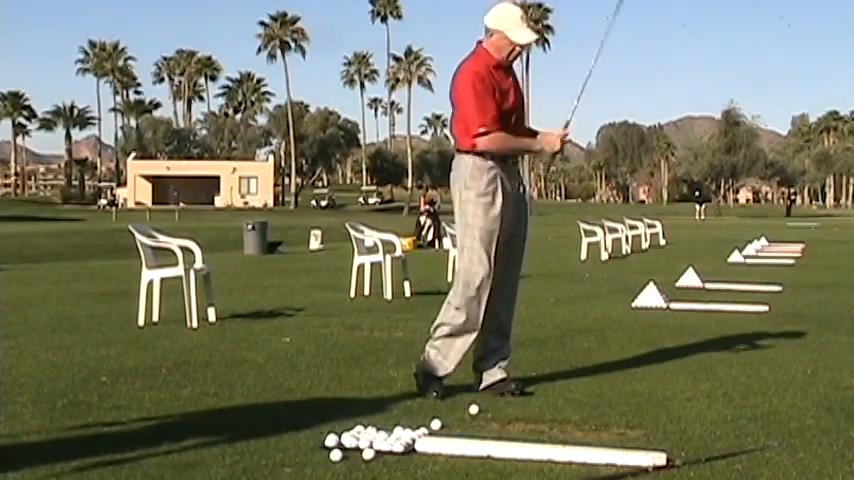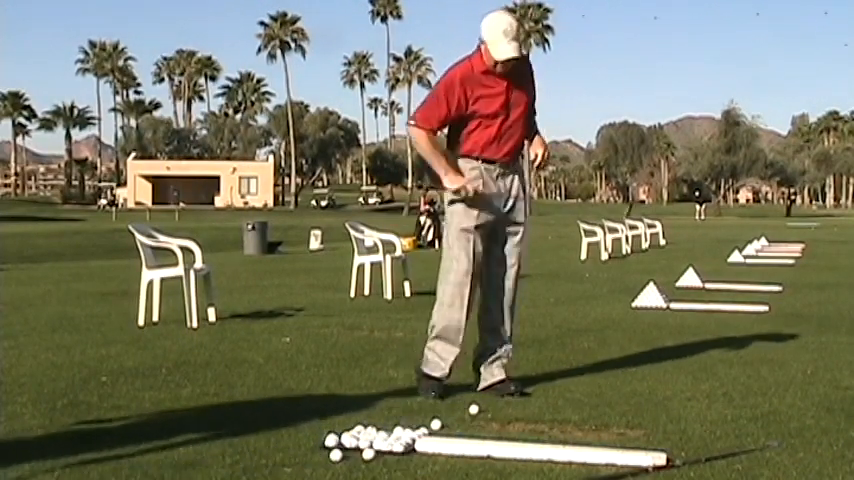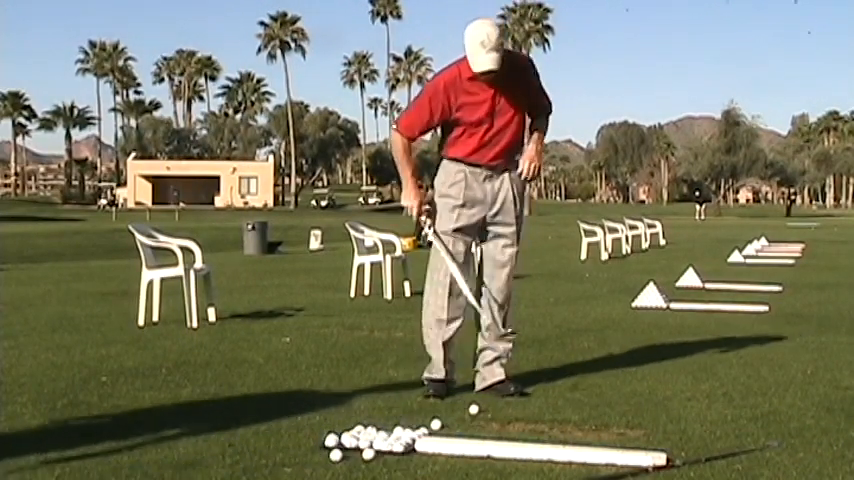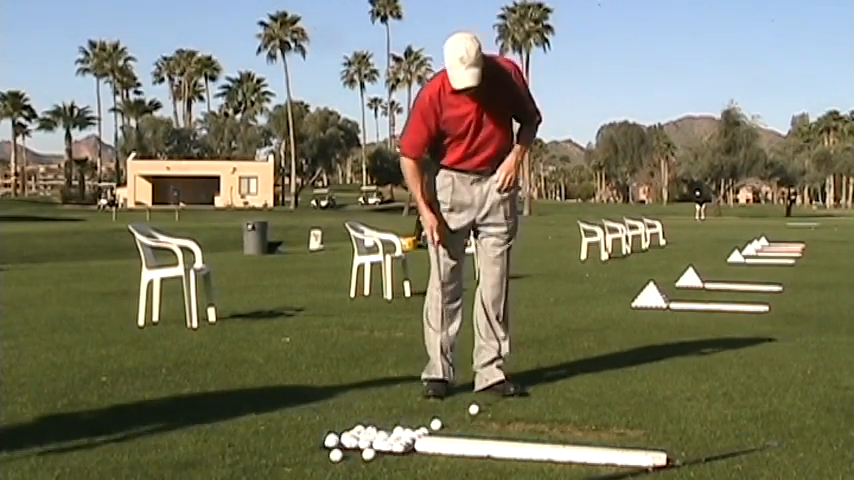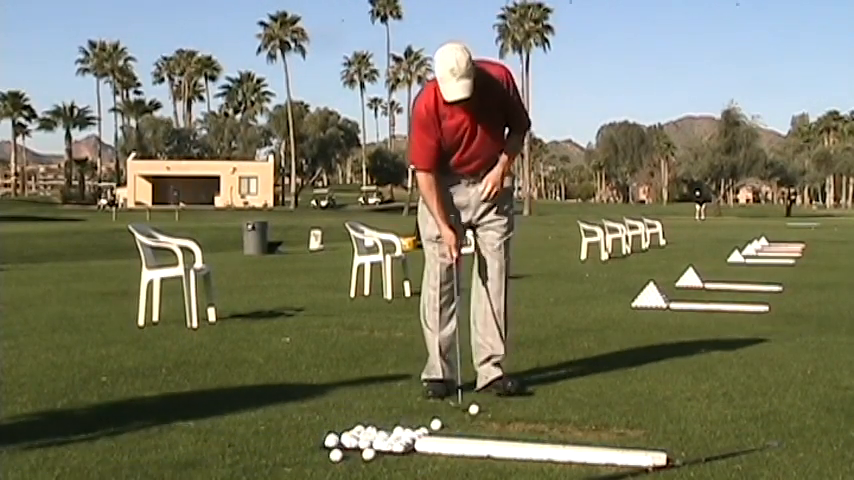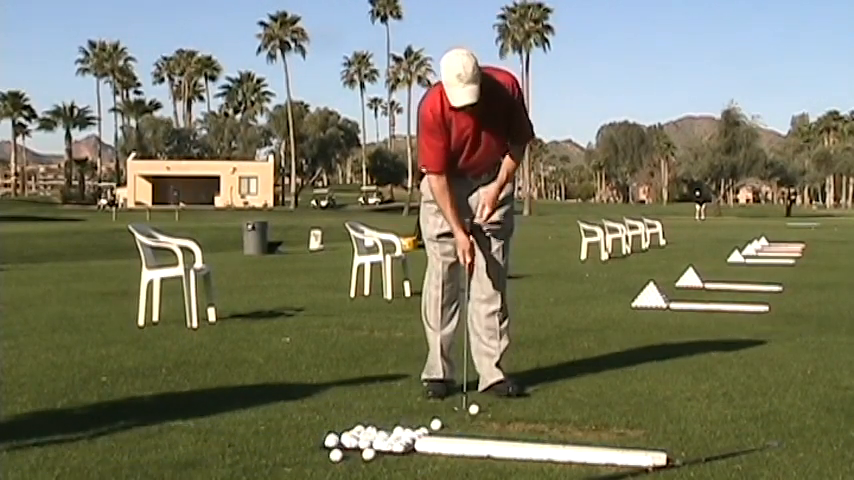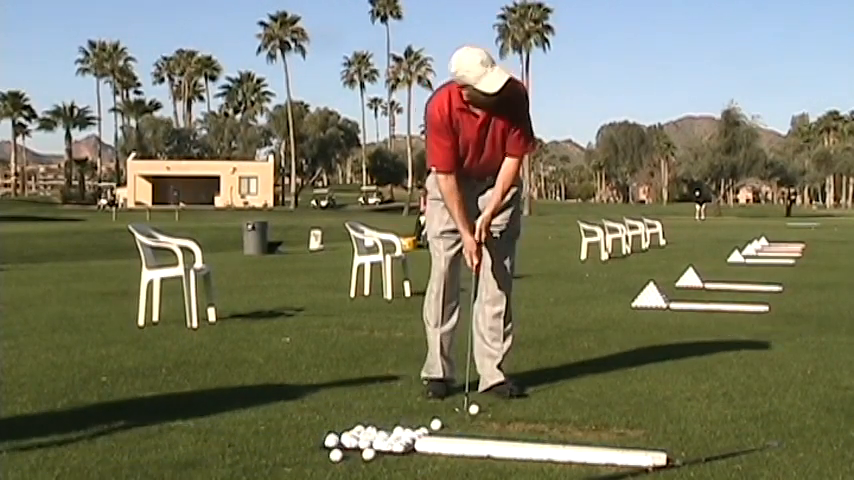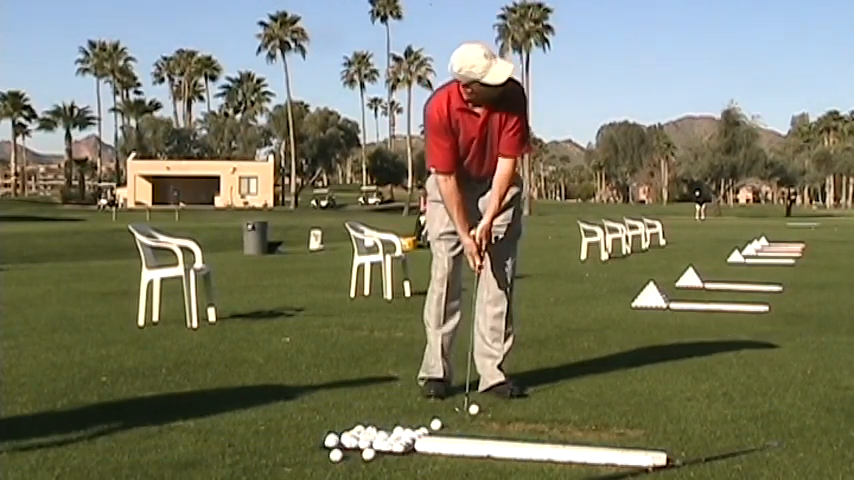
dt=0.2s
person 1, frame 1
left shoulder: (505, 68)
right shoulder: (475, 72)
right elbow: (483, 138)
left wrist: (537, 134)
right wrist: (539, 142)
left hip: (508, 179)
right hip: (480, 176)
left knee: (504, 277)
right knee: (476, 274)
left ankle: (493, 368)
right ankle: (435, 363)
person 1, frame 2
left shoulder: (523, 69)
right shoulder: (461, 77)
right elbow: (419, 129)
left wrist: (535, 138)
right wrist: (447, 173)
left hip: (512, 177)
right hip: (470, 178)
left knee: (504, 276)
right knee: (460, 272)
left ankle: (493, 369)
right ankle: (436, 365)
person 1, frame 3
left shoulder: (523, 68)
right shoulder: (447, 82)
left elbow: (541, 111)
right elbow: (401, 133)
left wrist: (536, 144)
right wrist: (409, 186)
left hip: (506, 180)
right hip: (460, 179)
left knee: (500, 278)
right knee: (447, 274)
left ankle: (492, 370)
right ankle: (439, 369)
person 1, frame 4
left shoulder: (509, 74)
right shoulder: (432, 95)
left elbow: (530, 120)
right elbow: (410, 157)
left wrist: (516, 158)
right wrist: (426, 212)
left hip: (495, 183)
right hip: (450, 185)
left knee: (494, 277)
right knee: (444, 278)
left ankle: (491, 370)
right ankle: (438, 370)
person 1, frame 5
left shoulder: (500, 78)
right shoulder: (427, 103)
left elbow: (519, 127)
right elbow: (424, 172)
left wrist: (502, 170)
right wrist: (445, 229)
left hip: (489, 182)
right hip: (443, 186)
left knee: (493, 273)
right knee: (440, 277)
left ankle: (490, 367)
right ankle: (438, 370)
person 1, frame 6
left shoulder: (506, 86)
right shoulder: (432, 106)
left elbow: (518, 141)
right elbow: (436, 175)
left wrist: (496, 191)
right wrist: (458, 232)
left hip: (493, 183)
right hip: (446, 187)
left knee: (492, 276)
right knee: (442, 276)
left ankle: (490, 370)
right ankle: (437, 370)
person 1, frame 7
left shoulder: (514, 94)
right shoulder: (440, 107)
left elbow: (514, 158)
right elbow: (445, 175)
left wrist: (489, 214)
right wrist: (465, 233)
left hip: (499, 186)
right hip: (451, 187)
left knee: (498, 277)
right knee: (443, 273)
left ankle: (492, 371)
right ankle: (437, 370)
person 1, frame 8
left shoulder: (512, 94)
right shoulder: (439, 108)
left elbow: (508, 161)
right elbow: (445, 176)
left wrist: (489, 219)
right wrist: (465, 235)
left hip: (498, 187)
right hip: (450, 188)
left knee: (499, 276)
right knee: (445, 274)
left ankle: (491, 371)
right ankle: (435, 370)
